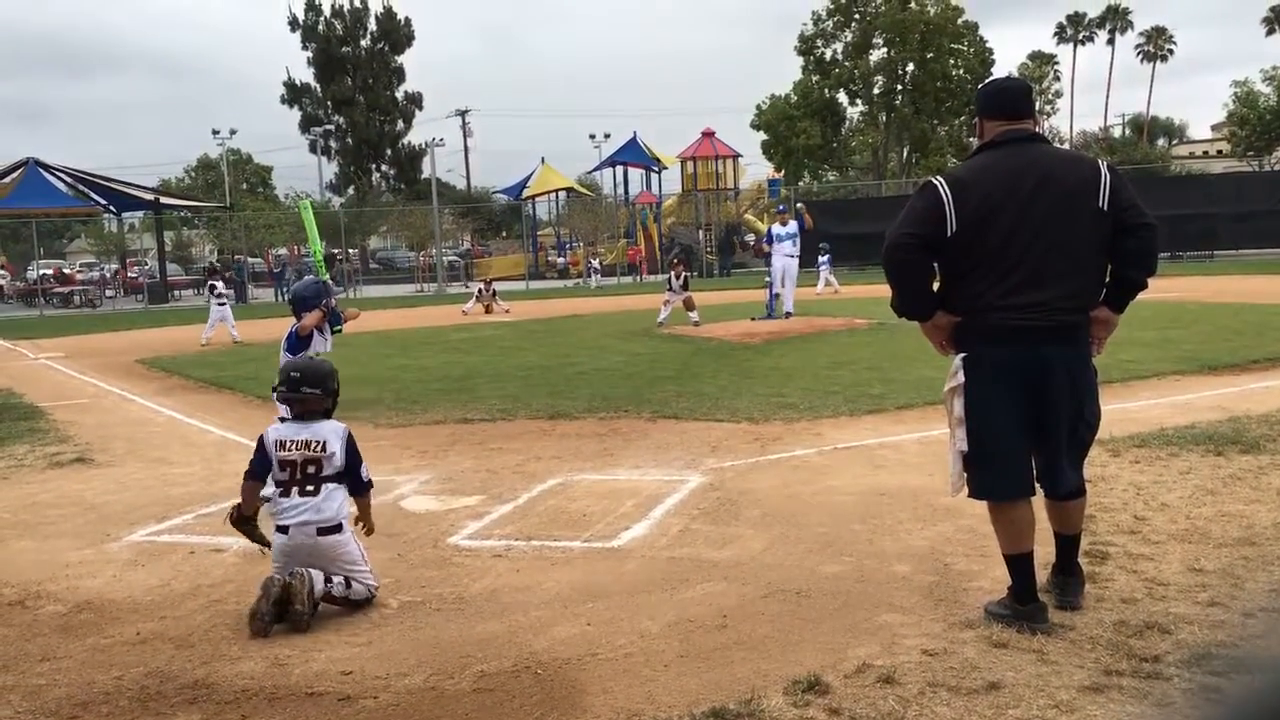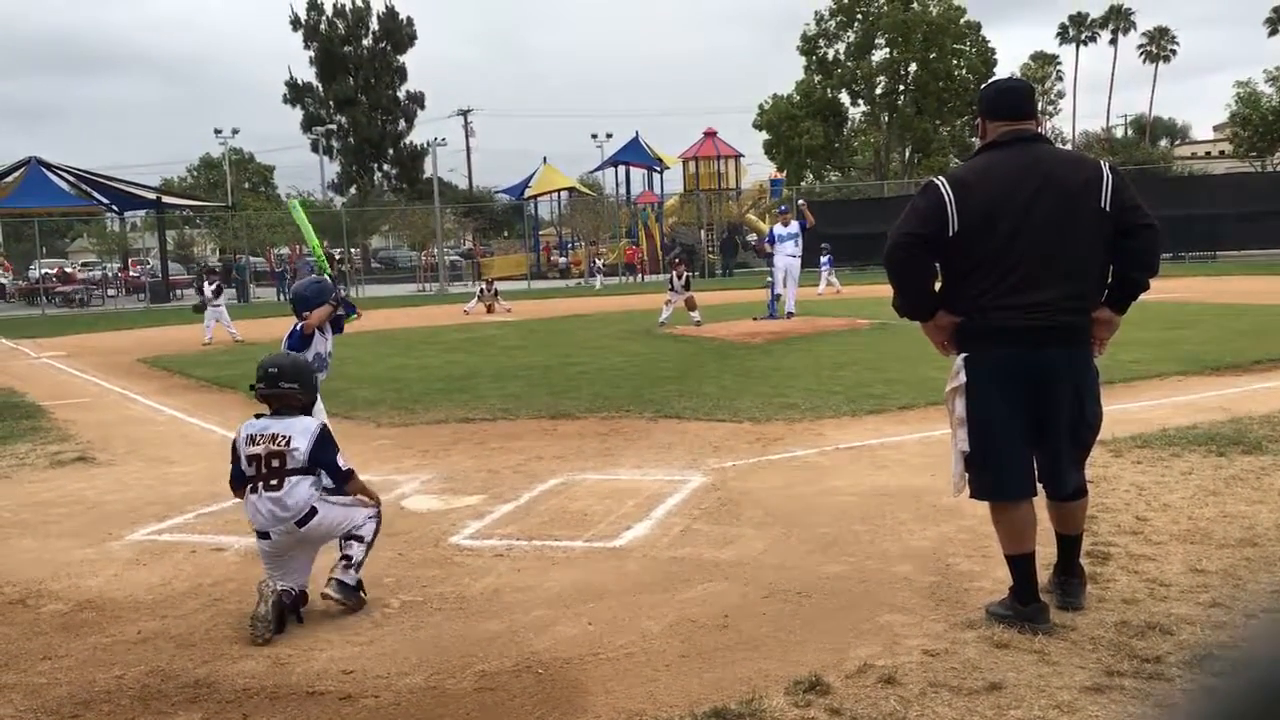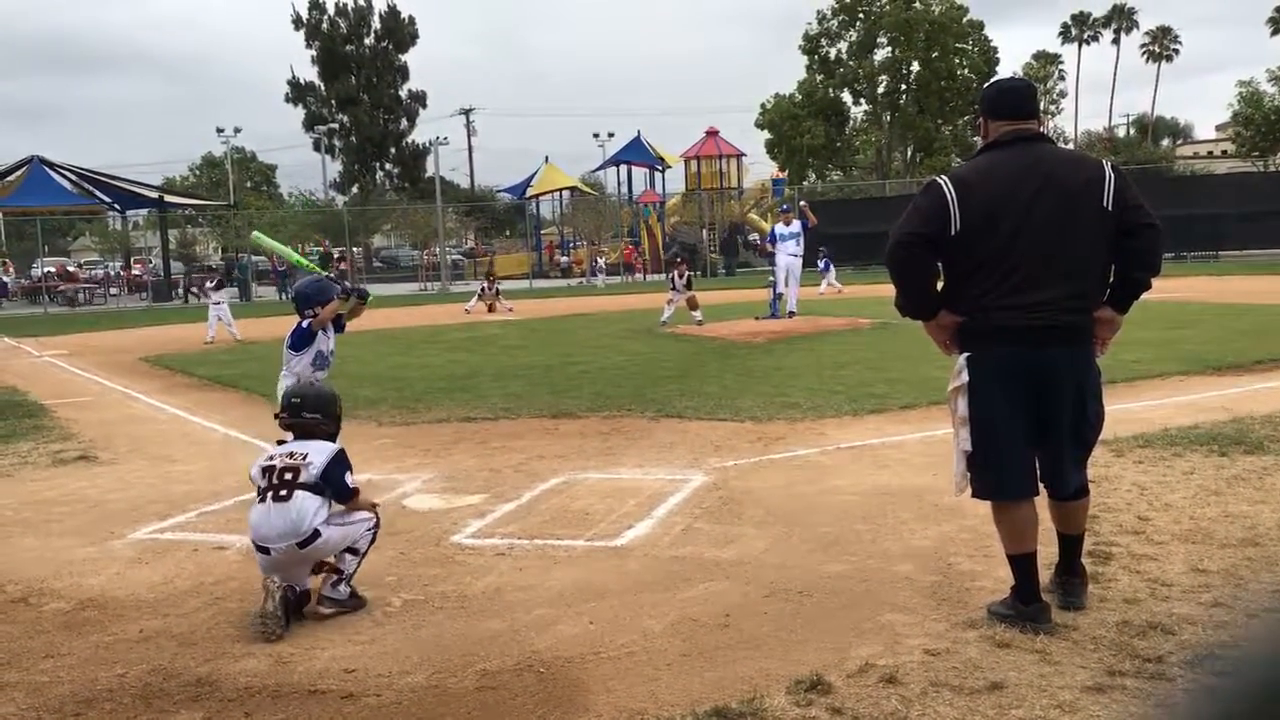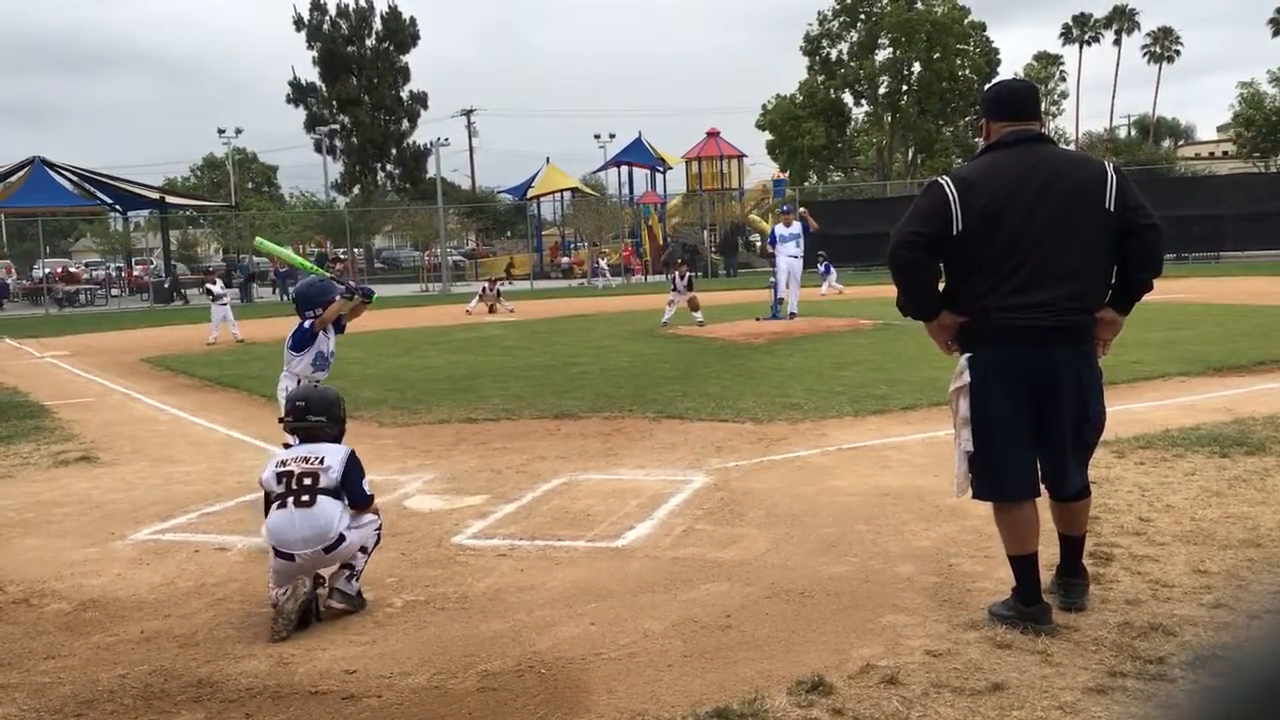
dt=0.4s
person 1, frame 1
left shoulder: (954, 186)
right shoulder: (1092, 174)
left elbow: (901, 251)
right elbow: (1141, 235)
left wrist: (926, 312)
right wrist: (1112, 304)
left hip: (989, 352)
right hip: (1068, 345)
left knee: (1004, 479)
right knee: (1064, 469)
left ankle: (1025, 599)
right ankle: (1068, 575)
person 1, frame 2
left shoulder: (955, 186)
right shoulder: (1095, 175)
left elbow: (902, 250)
right elbow: (1144, 236)
left wrist: (928, 312)
right wrist: (1114, 305)
left hip: (991, 352)
right hip: (1070, 346)
left knee: (1006, 480)
right knee: (1066, 470)
left ankle: (1026, 600)
right ankle: (1069, 577)
person 1, frame 3
left shoulder: (958, 186)
right shoulder: (1097, 175)
left elbow: (905, 249)
right elbow: (1146, 235)
left wrist: (931, 312)
right wrist: (1116, 304)
left hip: (994, 352)
right hip: (1072, 345)
left knee: (1008, 479)
right knee: (1068, 469)
left ankle: (1028, 599)
right ankle: (1071, 576)
person 1, frame 4
left shoulder: (959, 185)
right shoulder: (1099, 175)
left elbow: (906, 249)
right elbow: (1148, 236)
left wrist: (932, 312)
right wrist: (1118, 304)
left hip: (995, 351)
right hip: (1073, 346)
left knee: (1010, 480)
right knee: (1069, 470)
left ankle: (1029, 600)
right ankle: (1072, 577)
person 2, frame 1
left shoulder: (271, 435)
right shoulder: (339, 433)
left elbow: (251, 484)
right elbow: (360, 486)
left wrist: (248, 513)
right wrist: (365, 515)
left hip: (285, 534)
right hip: (329, 533)
left knee: (284, 585)
right knee: (365, 590)
left ankle: (279, 589)
right ankle: (314, 582)
person 2, frame 2
left shoulder: (245, 432)
right shoulder: (312, 428)
left elbow: (238, 488)
right elbow: (343, 478)
right wrist: (366, 492)
left hip: (268, 533)
right hip: (307, 518)
left knee: (291, 591)
right knee: (367, 512)
left ankle: (278, 596)
right ankle: (344, 582)
person 2, frame 3
left shoulder: (269, 456)
right shoulder: (330, 452)
right elbow: (347, 498)
right wrist: (365, 503)
left hip: (265, 547)
right hip: (305, 537)
left knee: (295, 590)
right knee: (367, 519)
left ankle: (285, 595)
right ankle: (334, 593)
person 2, frame 4
left shoulder: (275, 463)
right shoulder: (342, 454)
right elbow: (363, 504)
right wrist: (370, 509)
left hip: (285, 551)
right hip: (329, 544)
left knee: (278, 591)
right knee: (370, 522)
left ankle: (292, 596)
right ankle: (344, 589)
